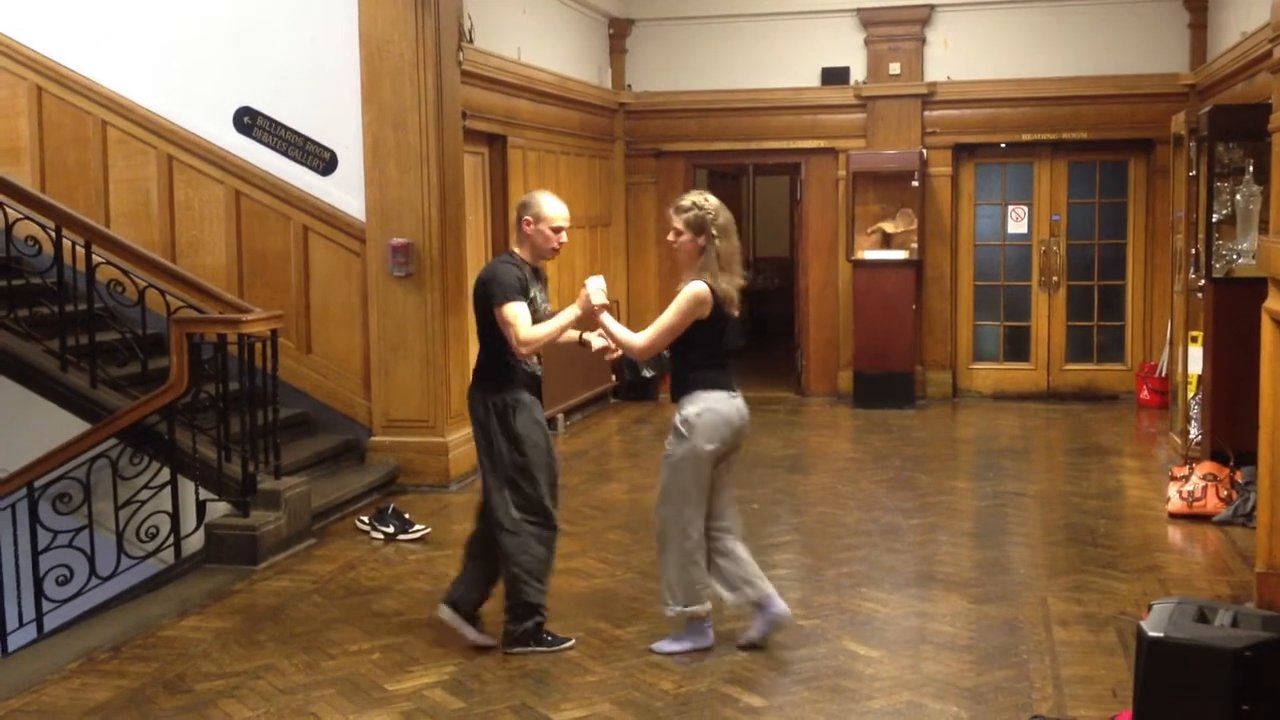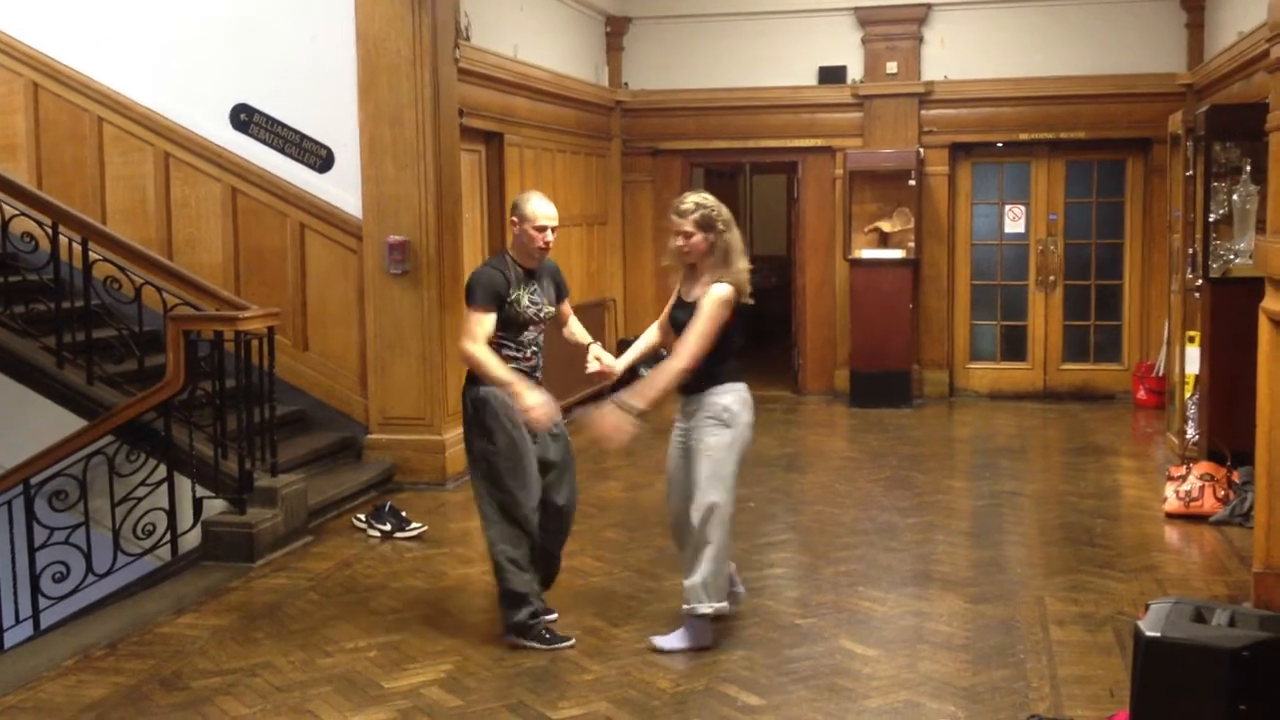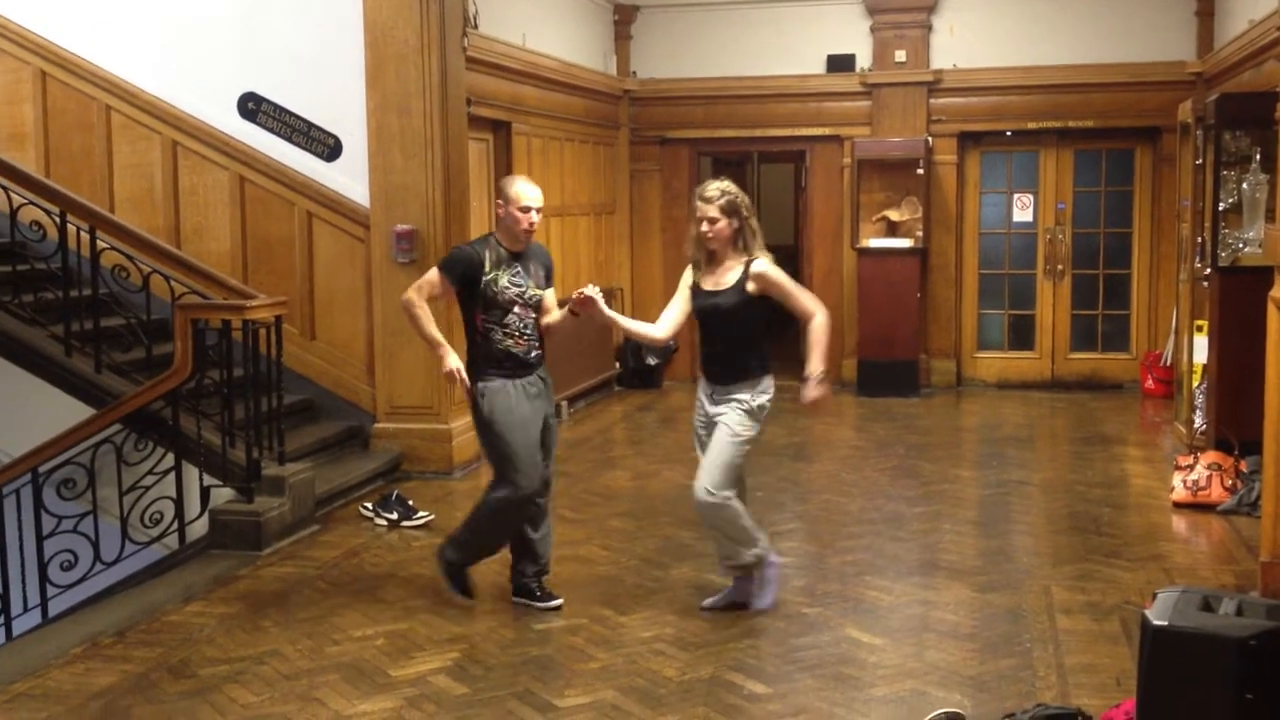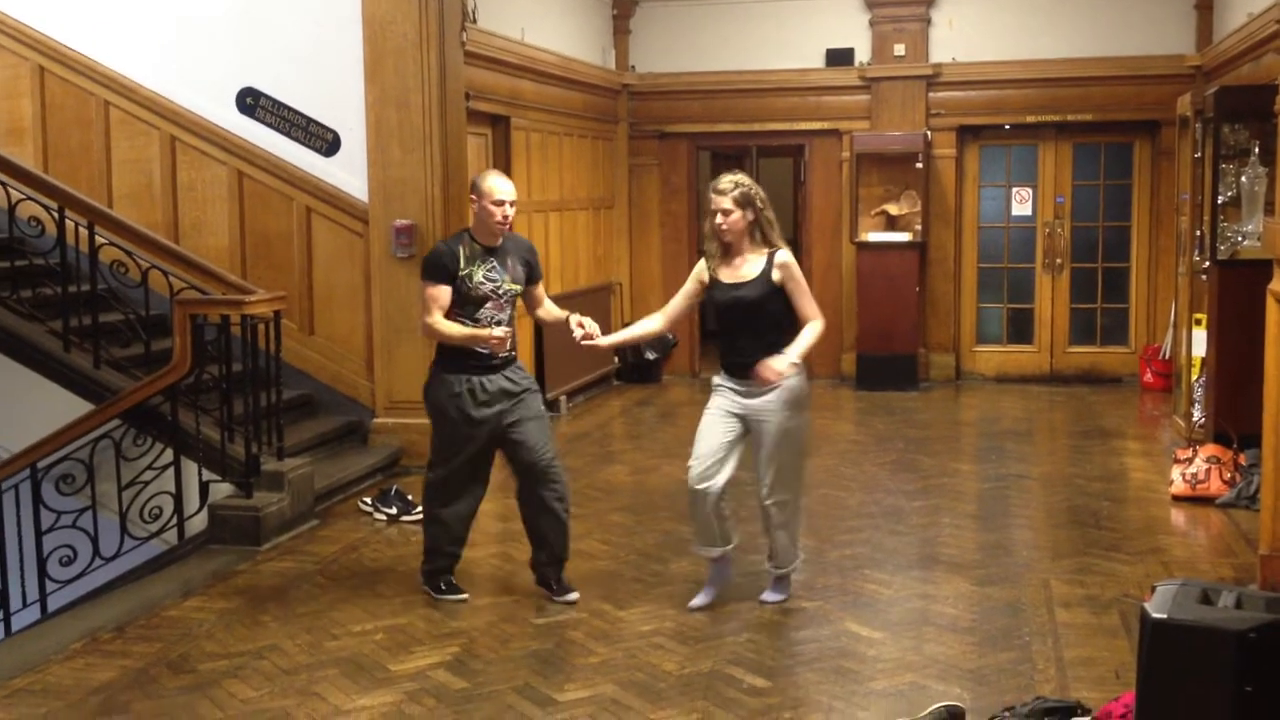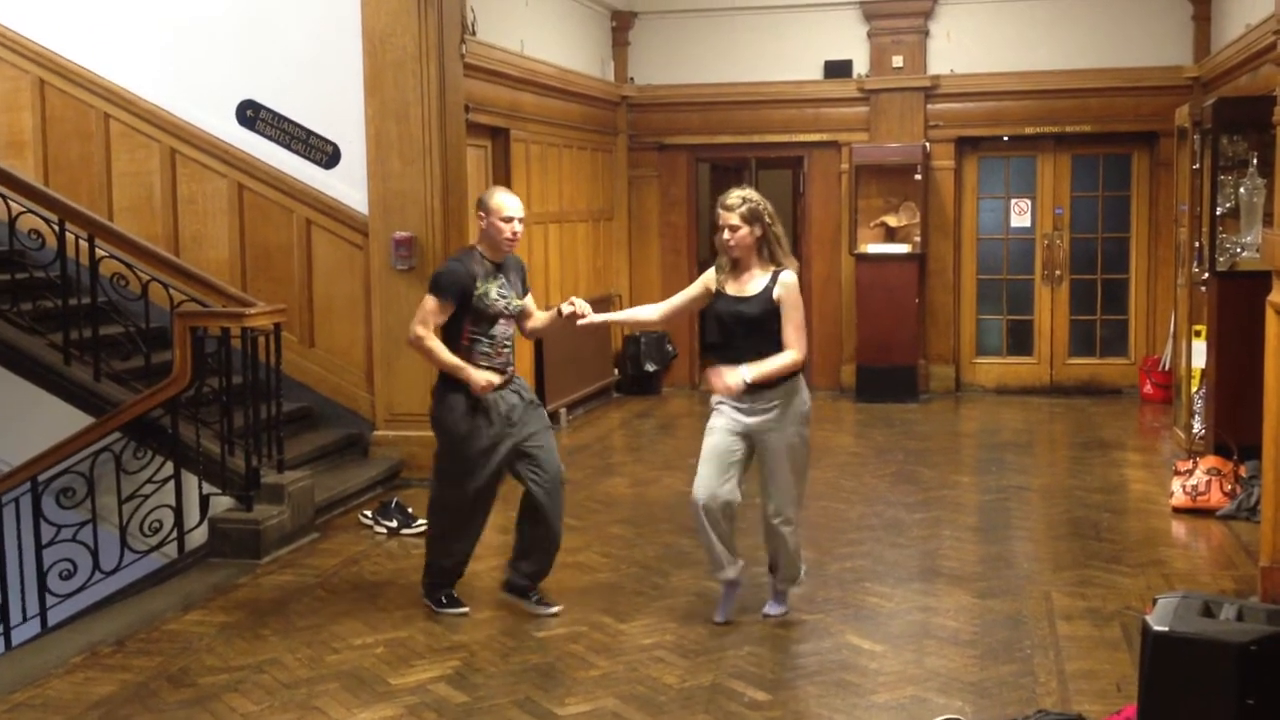
dt=0.3s
person 1, frame 1
left shoulder: (698, 292)
right shoulder: (711, 284)
left elbow: (643, 348)
right elbow: (671, 336)
left wrist: (601, 314)
right wrist: (613, 337)
left hip: (704, 410)
right hip: (721, 406)
left knee: (676, 521)
right knee: (716, 519)
left ankle: (695, 626)
right ankle: (765, 603)
person 1, frame 2
left shoulder: (722, 291)
right shoulder: (687, 280)
left elbow: (684, 361)
right elbow: (660, 331)
left wrist: (629, 407)
right wrist: (619, 363)
left hip: (721, 405)
right hip: (692, 404)
left knee: (708, 510)
right knee: (681, 511)
left ankle: (700, 622)
right ankle: (722, 585)
person 1, frame 3
left shoulder: (757, 270)
right shoulder: (694, 272)
left elbow: (816, 313)
right elbow: (663, 331)
left wrist: (815, 373)
right wrist: (608, 314)
left hip: (747, 394)
right hip: (708, 392)
left knee: (709, 493)
right knee: (721, 493)
left ankle: (762, 561)
right ankle: (743, 583)
person 1, frame 4
left shoulder: (778, 261)
right shoulder: (709, 266)
left elbow: (814, 321)
right elbow: (662, 319)
left wrist: (789, 358)
right wrist: (608, 340)
left hip: (776, 389)
right hip: (730, 387)
left knee: (776, 490)
right knee: (702, 477)
left ankle: (781, 574)
right ankle: (718, 566)
person 1, frame 5
left shoulder: (782, 280)
right shoulder: (716, 277)
left elbow: (796, 353)
right elbow: (659, 312)
left wrist: (746, 374)
right wrist: (600, 317)
left hip: (778, 403)
right hip: (727, 404)
left knee: (780, 508)
right knee: (709, 496)
left ankle: (781, 586)
right ankle: (731, 581)
person 2, frame 1
left shoulder: (534, 271)
right shoulder: (501, 275)
right elbow: (522, 341)
left wrist: (584, 337)
right wrist: (575, 310)
left hip: (520, 398)
right hip: (502, 400)
left knee: (508, 508)
right knee: (528, 512)
left ankle: (462, 603)
right ankle: (524, 627)
person 2, frame 2
left shoulder: (550, 272)
right shoulder: (490, 277)
left elbow: (566, 319)
right elbow: (471, 347)
left wrist: (592, 346)
right wrist: (518, 390)
left hip: (533, 394)
right hip: (495, 398)
left knee: (558, 497)
right knee: (513, 506)
left ankle: (528, 590)
right ankle: (522, 618)
person 2, frame 3
left shoulder: (541, 257)
right shoulder: (470, 257)
right elbow: (413, 298)
left wrist: (571, 309)
right wrist: (443, 350)
left hip: (537, 379)
right hip: (495, 384)
left knee: (537, 485)
right knee: (518, 481)
left ankle: (528, 579)
right ankle: (457, 554)
person 2, frame 4
left shoulder: (522, 250)
right shoulder: (446, 255)
left elbow: (539, 305)
right elbow: (431, 322)
left wrist: (570, 318)
right wrist: (479, 336)
left hip: (510, 378)
right hip: (459, 383)
left knee: (543, 469)
right knee: (453, 479)
left ankle: (550, 567)
right ankle: (437, 571)
person 2, frame 5
left shoulder: (513, 267)
right shoulder: (458, 272)
left elbow: (527, 324)
right elbow: (418, 333)
left wrist: (560, 314)
right wrist: (467, 373)
left hip: (513, 393)
right hip: (468, 399)
left knee: (548, 481)
right knee: (460, 495)
left ankle: (524, 579)
right ankle: (438, 583)
